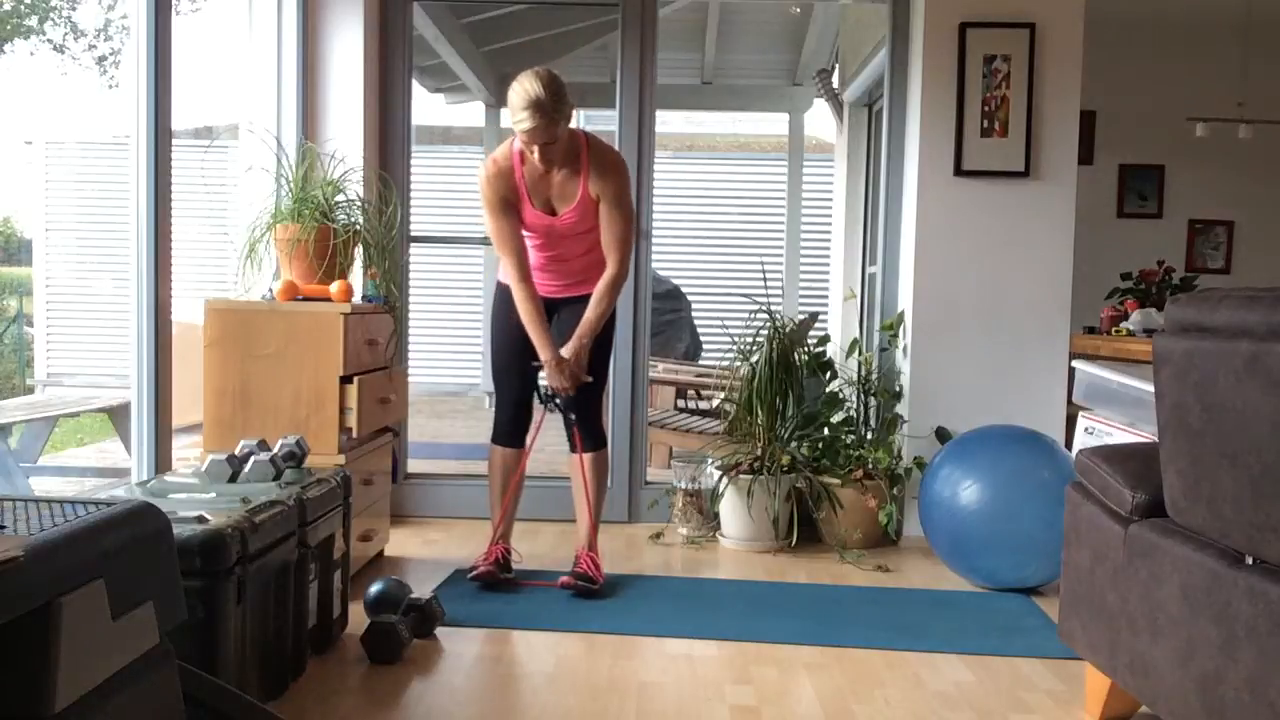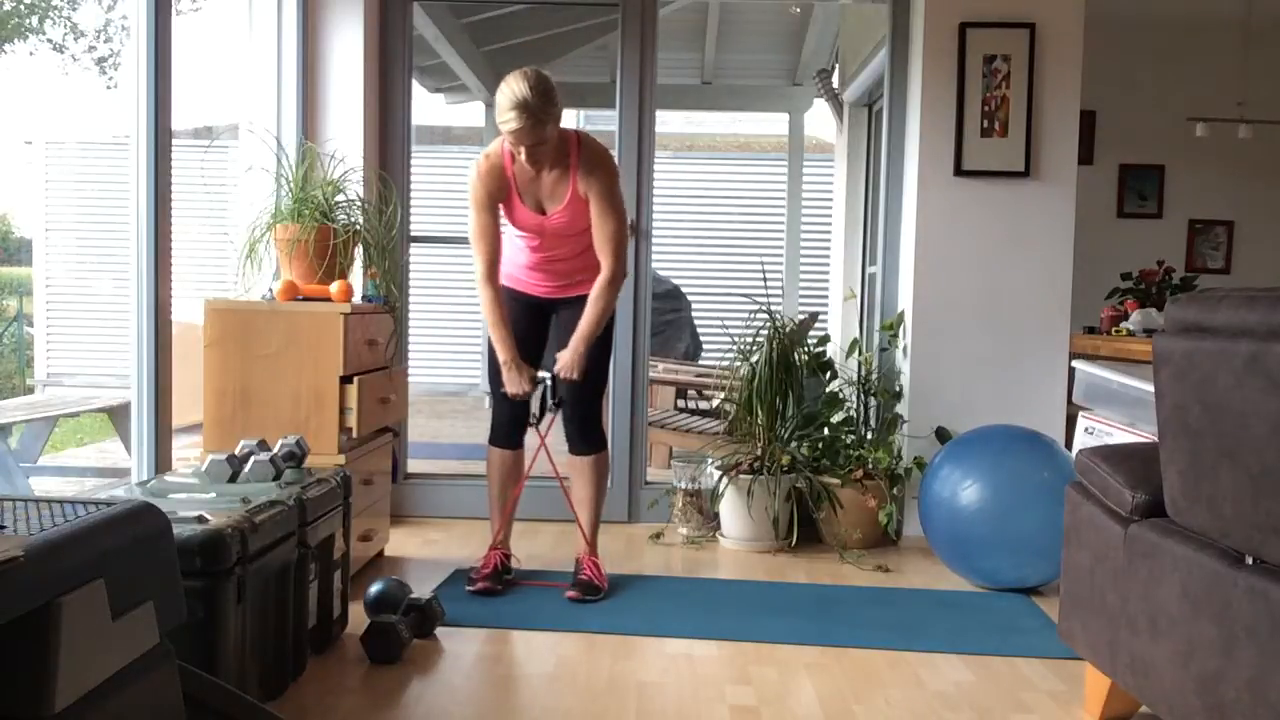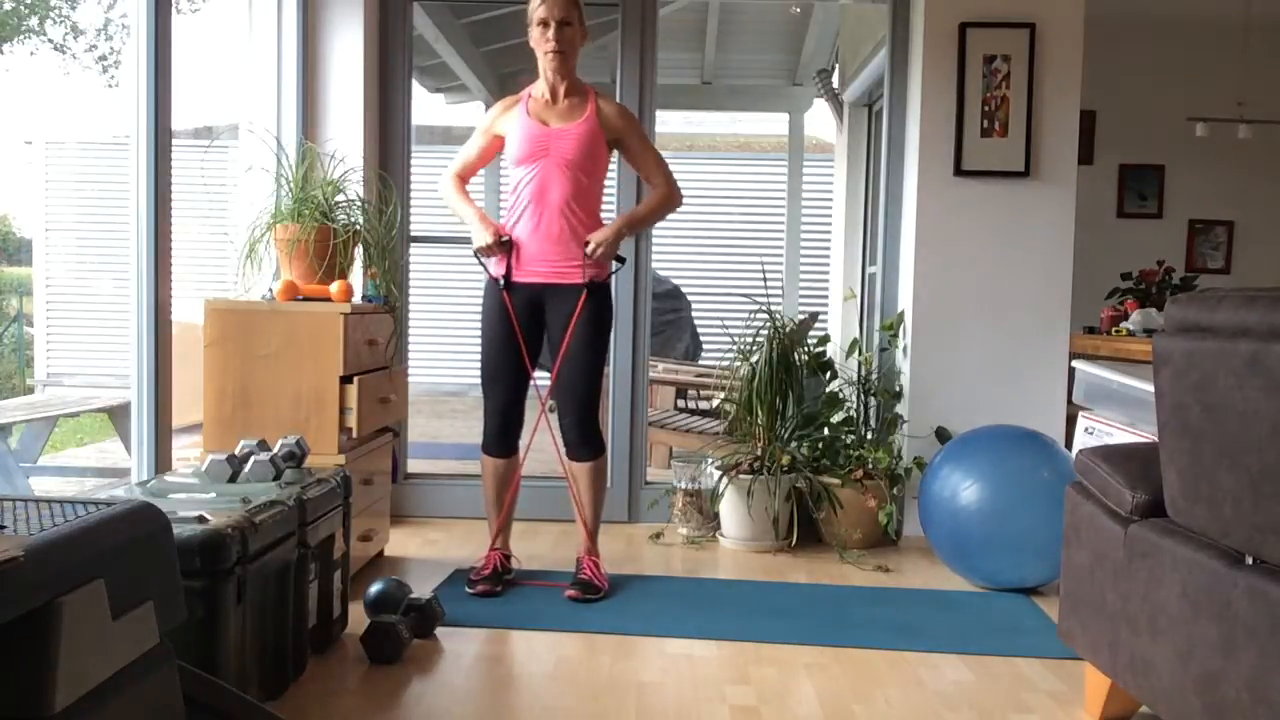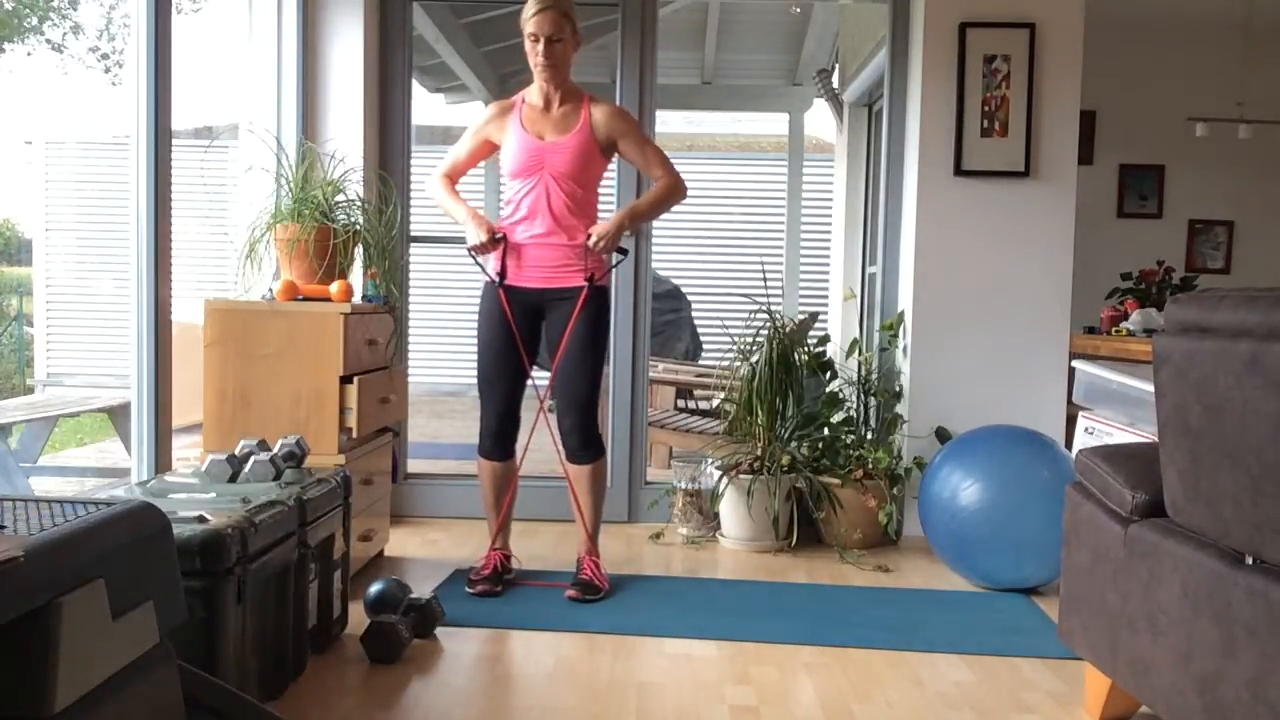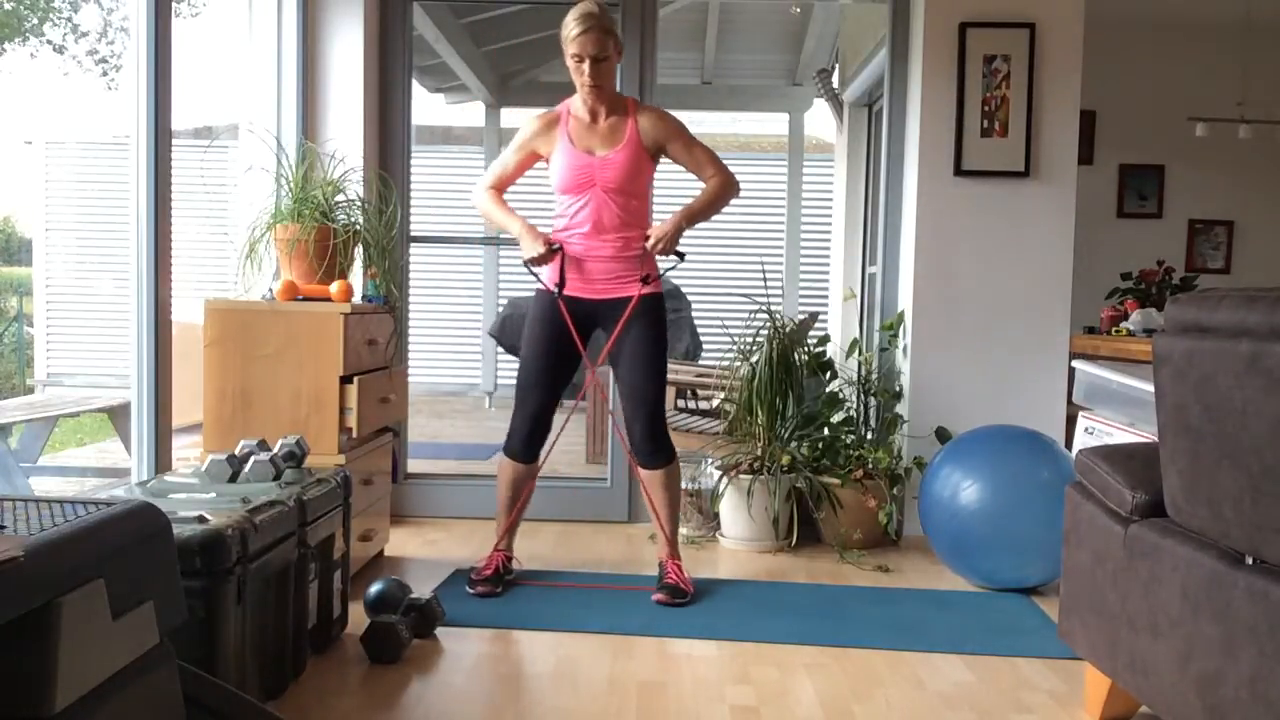
dt=1s
person 1, frame 1
left shoulder: (604, 166)
right shoulder: (497, 171)
left elbow: (617, 265)
right elbow: (518, 275)
left wrist: (579, 344)
right wrist: (550, 357)
left hip: (586, 295)
right hip: (520, 294)
left knee: (584, 416)
right knee: (510, 413)
left ankle: (587, 551)
right ankle: (499, 545)
person 1, frame 2
left shoulder: (592, 163)
right shoulder: (490, 168)
left elbow: (613, 266)
right elbow: (485, 274)
left wrist: (578, 349)
right wrist: (508, 361)
left hip: (582, 295)
right hip: (520, 291)
left knee: (582, 419)
right knee: (507, 417)
left ankle: (589, 556)
right ankle: (499, 550)
person 1, frame 3
left shoulder: (608, 114)
right shoulder: (507, 112)
left elbow: (667, 191)
right elbow: (452, 178)
left wrist: (620, 227)
right wrist: (477, 220)
left hip: (580, 284)
right hip: (512, 279)
left knee: (578, 419)
right knee: (500, 416)
left ankle: (589, 556)
right ankle: (498, 551)
person 1, frame 4
left shoulder: (603, 117)
right shoulder: (501, 116)
left elbow: (671, 184)
right elbow: (442, 179)
left wrist: (623, 219)
right wrist: (470, 219)
left hip: (577, 286)
right hip: (509, 284)
left knee: (577, 420)
right knee: (497, 419)
left ankle: (589, 555)
right ankle: (498, 550)
person 1, frame 5
left shoulder: (650, 124)
right shoulder: (547, 127)
left elbow: (723, 182)
right elbow: (485, 191)
left wrist: (680, 220)
right wrist: (523, 230)
left hip: (632, 296)
right hip: (562, 293)
left knee: (646, 428)
right knee: (527, 422)
left ankle: (670, 559)
right ankle: (500, 551)
